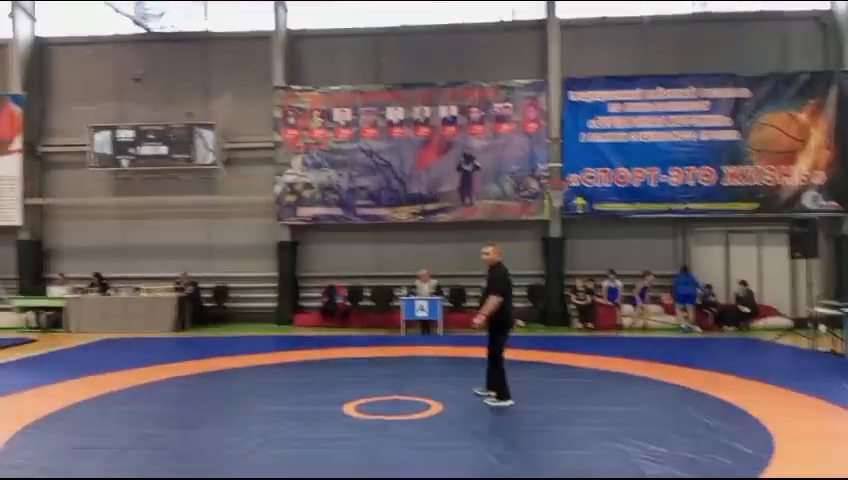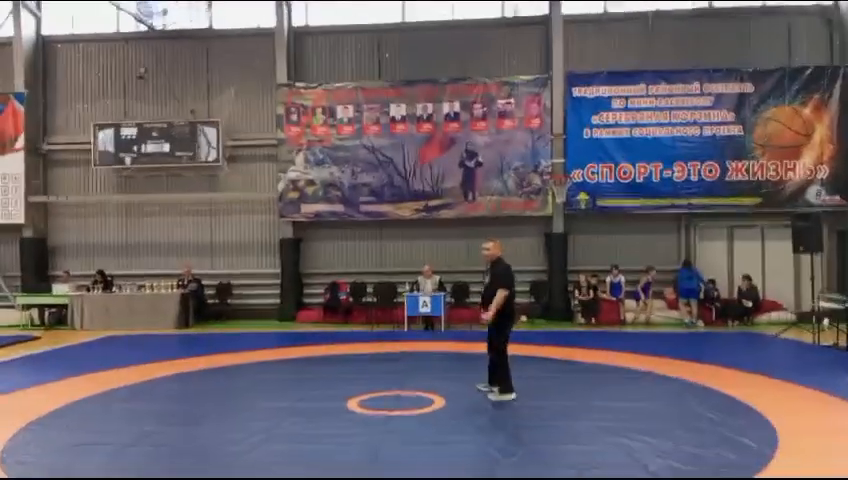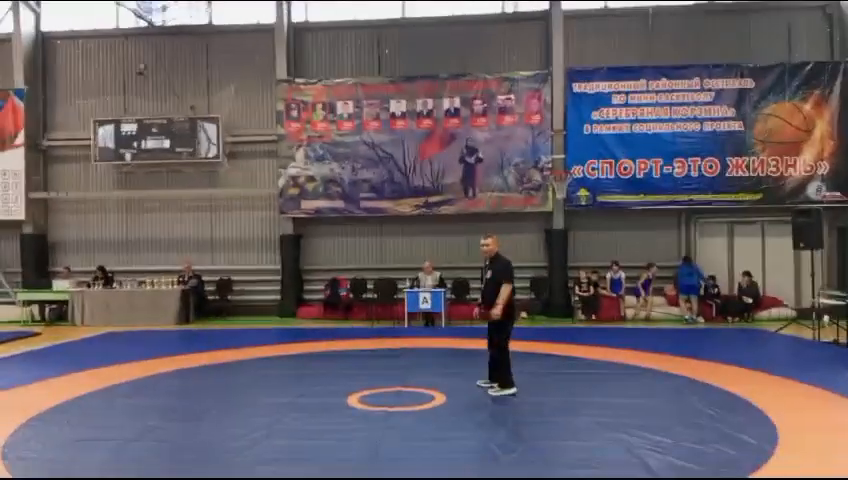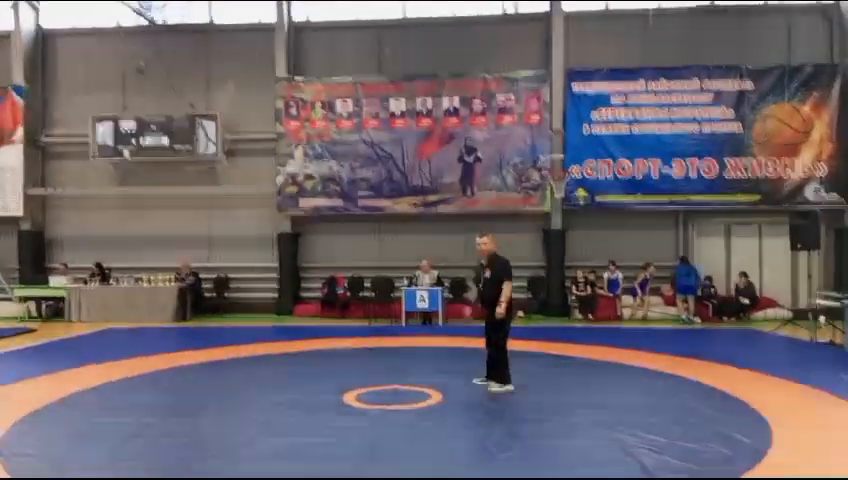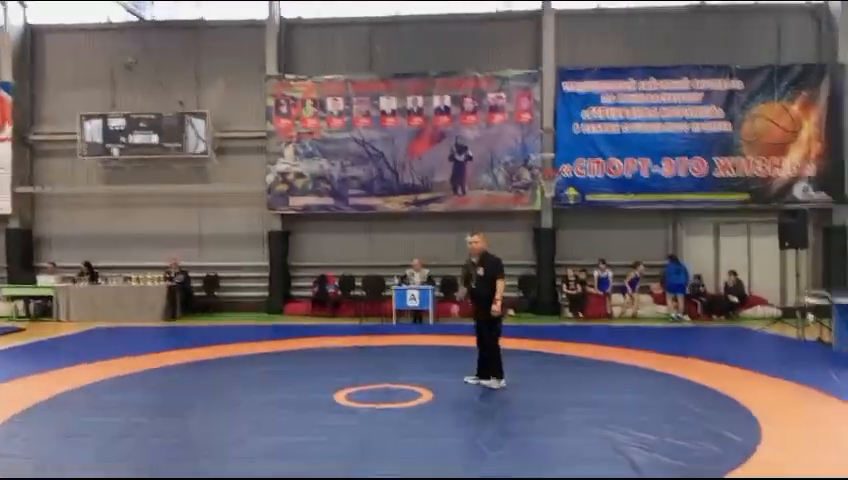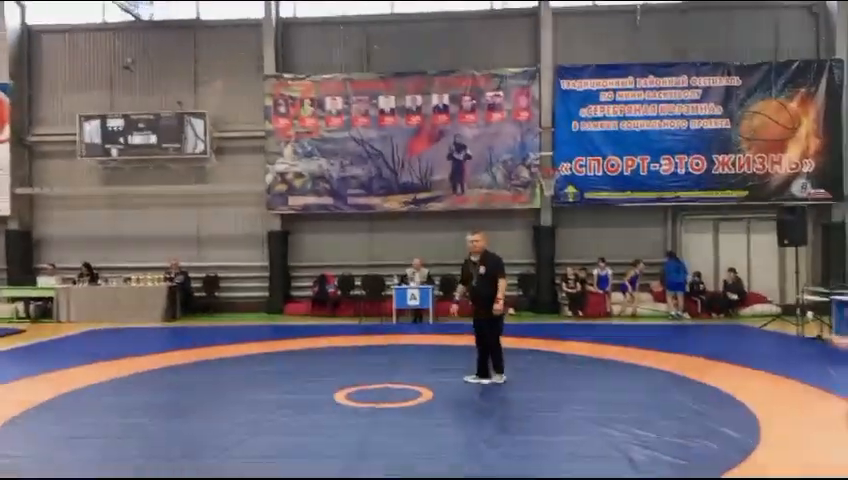
dt=0.1s
person 1, frame 1
left shoulder: (499, 273)
right shoulder: (495, 271)
left elbow: (496, 298)
left wrist: (482, 316)
right wrist: (484, 315)
left hip: (499, 321)
right hip: (497, 320)
left knee: (495, 356)
right knee: (493, 354)
left ankle: (503, 396)
right ankle: (492, 387)
person 1, frame 2
left shoulder: (501, 268)
right shoulder: (494, 267)
left elbow: (503, 292)
left wrist: (491, 311)
right wrist: (485, 310)
left hip: (502, 316)
right hip: (498, 315)
left knee: (499, 351)
right knee: (493, 349)
left ankle: (506, 390)
right ankle: (494, 383)
person 1, frame 3
left shoulder: (503, 263)
right shoulder: (488, 264)
left elbow: (507, 286)
left wrist: (498, 306)
right wrist: (479, 306)
left hip: (503, 313)
right hip: (494, 312)
left knee: (500, 347)
right knee: (493, 346)
left ankle: (507, 385)
right ankle: (495, 379)
person 1, frame 4
left shoulder: (501, 262)
right shoulder: (482, 265)
left elbow: (507, 284)
left wrist: (502, 305)
left hip: (500, 311)
right hip: (490, 311)
left knee: (498, 344)
right knee: (491, 344)
left ankle: (504, 381)
right ankle: (492, 377)
person 1, frame 5
left shoulder: (492, 261)
right shoulder: (469, 264)
left elbow: (500, 282)
right elbow: (466, 286)
left wrist: (497, 302)
left hip: (493, 309)
right hip: (479, 308)
left knee: (491, 342)
right knee: (482, 342)
left ankle: (497, 377)
right ankle: (483, 375)
person 1, frame 6
left shoulder: (493, 259)
right shoulder: (467, 263)
left elbow: (501, 280)
right elbow: (463, 285)
left wrist: (499, 300)
right wrist: (456, 301)
left hip: (492, 308)
right hip: (478, 307)
left knee: (493, 340)
right knee: (481, 341)
left ankle: (499, 372)
right ankle: (483, 374)
